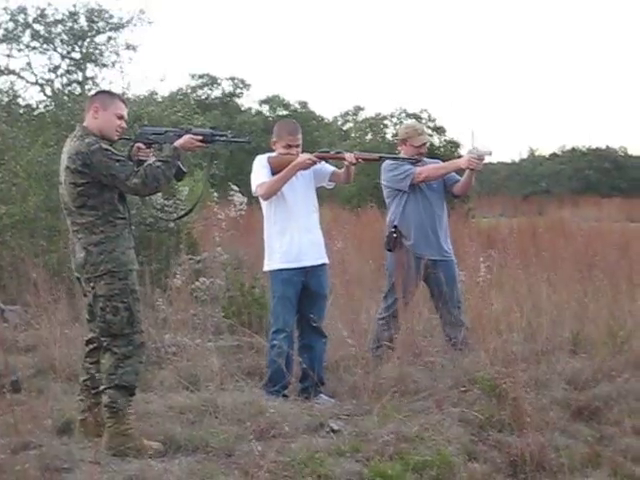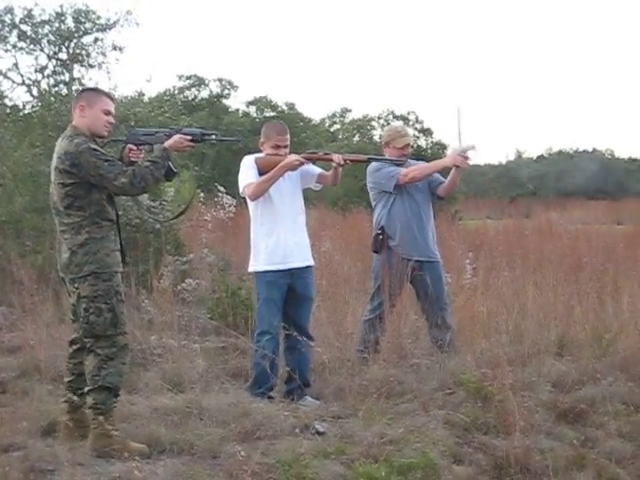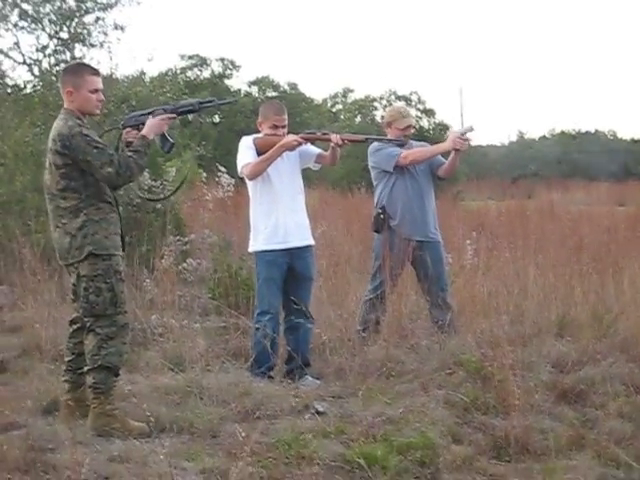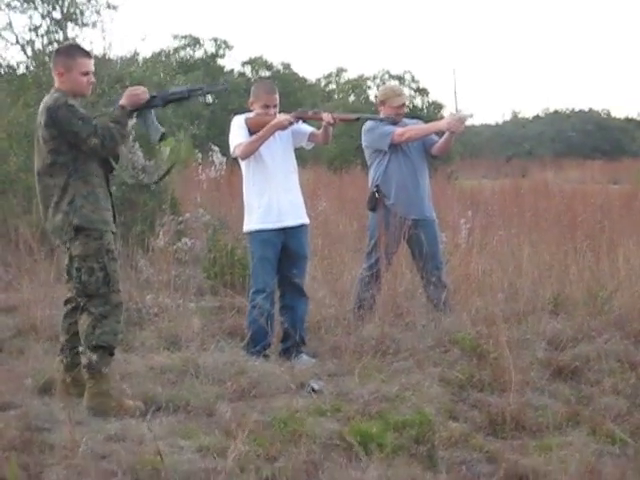
dt=1s
person 1, frame 1
left shoulder: (78, 146)
right shoulder: (90, 149)
left elbow: (120, 183)
right elbow: (143, 185)
left wrist: (135, 161)
right wrist: (175, 149)
left hip: (93, 257)
right hip: (109, 258)
left knee: (102, 337)
right knee: (126, 341)
left ankle: (91, 415)
right ankle: (118, 430)
person 1, frame 2
left shoulder: (71, 146)
right shoulder: (80, 149)
left elbow: (109, 186)
right elbow: (131, 184)
left wrist: (127, 162)
right wrist: (165, 150)
left hip: (81, 258)
right hip: (95, 260)
left knee: (86, 338)
right knee: (110, 342)
left ankle: (75, 417)
right ankle: (102, 431)
person 1, frame 3
left shoulder: (66, 130)
right shoulder: (72, 131)
left elbow: (104, 177)
right elbow: (118, 172)
left wrist: (126, 147)
right wrist: (146, 137)
left hip: (82, 241)
right hip: (94, 242)
left knee: (86, 320)
right knee: (110, 322)
left ankle: (75, 399)
right ankle: (102, 411)
person 1, frame 4
left shoulder: (61, 109)
right shoulder: (59, 106)
left elbow: (98, 160)
right elbow: (100, 144)
left wrist: (118, 128)
right wrist: (122, 109)
left hip: (79, 218)
right hip: (84, 219)
left knee: (82, 298)
right knee: (104, 300)
left ankle: (71, 377)
right ankle: (98, 390)
person 2, frame 1
left shoulder: (310, 164)
right shoulder: (263, 163)
left elbow: (343, 180)
right elbow: (264, 192)
left wrist: (348, 166)
right wrist: (295, 167)
left hip: (315, 260)
right hip: (283, 262)
left knee: (314, 329)
right knee: (282, 329)
left ankle: (312, 387)
right ankle: (274, 392)
person 2, frame 2
left shoulder: (297, 165)
right shoulder: (251, 163)
left elbow: (330, 182)
right elbow: (252, 193)
left wrist: (336, 167)
right wrist: (282, 168)
left hip: (301, 261)
right hip: (269, 264)
left knee: (300, 331)
right knee: (268, 331)
left ankle: (297, 389)
right ankle: (260, 393)
person 2, frame 3
left shoulder: (296, 145)
right shoulder: (249, 143)
left elbow: (328, 161)
right elbow: (250, 172)
left wrist: (335, 147)
right wrist: (280, 146)
left hip: (301, 241)
right hip: (268, 243)
left knee: (300, 311)
right knee: (268, 311)
left ankle: (297, 369)
right ankle: (261, 373)
person 2, frame 4
left shoulder: (288, 123)
right shoulder: (241, 123)
left elbow: (321, 140)
right elbow: (242, 152)
left wrist: (326, 126)
right wrist: (272, 127)
left hip: (295, 219)
right hip: (263, 222)
left knee: (295, 288)
right knee: (262, 290)
left ankle: (293, 347)
right ankle: (256, 352)
person 3, frame 1
left shoulder: (437, 166)
right shoulder: (391, 168)
left elbow: (459, 190)
right elbow: (421, 176)
left wrist: (470, 170)
right wrist: (459, 163)
left hip: (440, 250)
right hip: (406, 250)
left knee: (452, 307)
right knee: (392, 305)
right ankle: (379, 355)
person 3, frame 2
left shoulder: (422, 167)
right shoulder: (377, 170)
left elbow: (444, 191)
right elbow: (407, 177)
left wrist: (456, 170)
right wrist: (445, 162)
left hip: (426, 251)
right hip: (392, 251)
left knee: (438, 307)
right knee: (379, 307)
left ankle: (448, 355)
right ankle: (364, 356)
person 3, frame 3
left shoulder: (423, 148)
right shoulder: (378, 150)
left elbow: (444, 172)
right elbow: (407, 159)
left wrist: (456, 152)
right wrist: (445, 146)
left hip: (427, 231)
right hip: (393, 231)
left knee: (438, 287)
right knee: (380, 287)
left ankle: (448, 335)
right ankle: (365, 337)
person 3, frame 4
left shoulder: (416, 126)
right shoulder: (371, 128)
left elbow: (437, 150)
right elbow: (402, 136)
left wrist: (451, 131)
right wrist: (440, 125)
left hip: (422, 209)
right hip: (388, 209)
left knee: (433, 266)
right knee: (374, 265)
left ankle: (444, 314)
right ankle: (360, 315)
